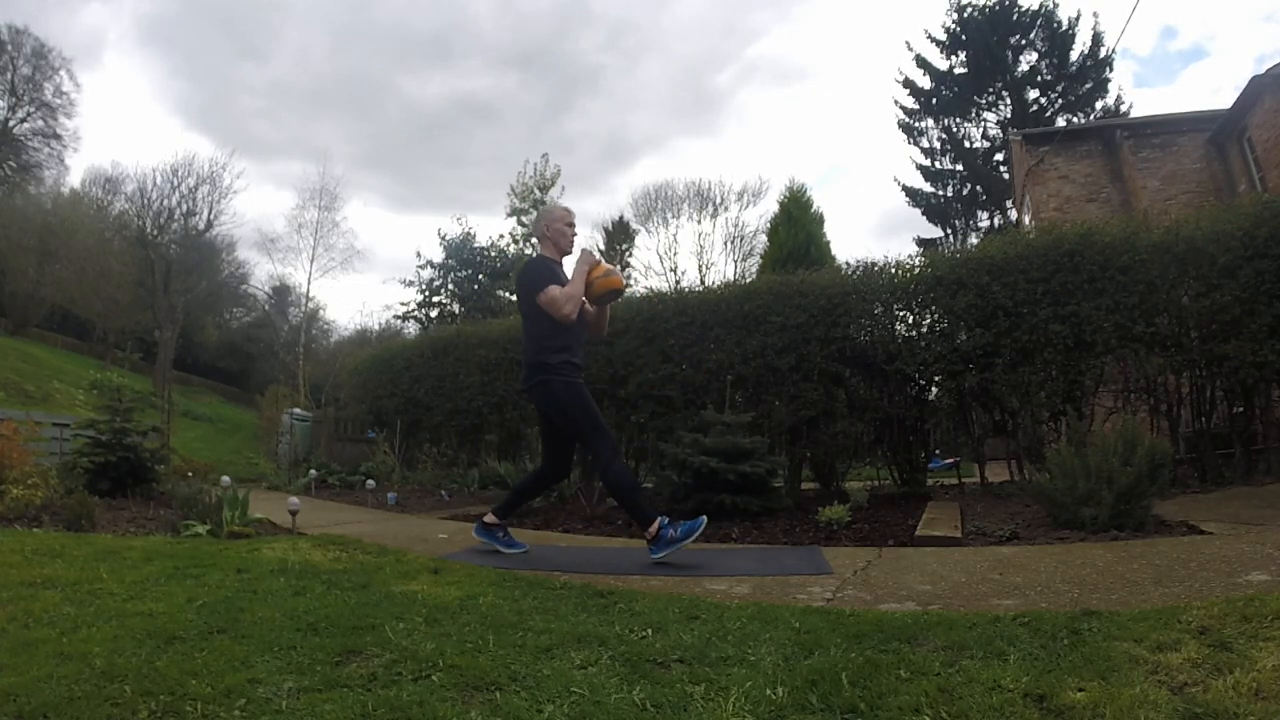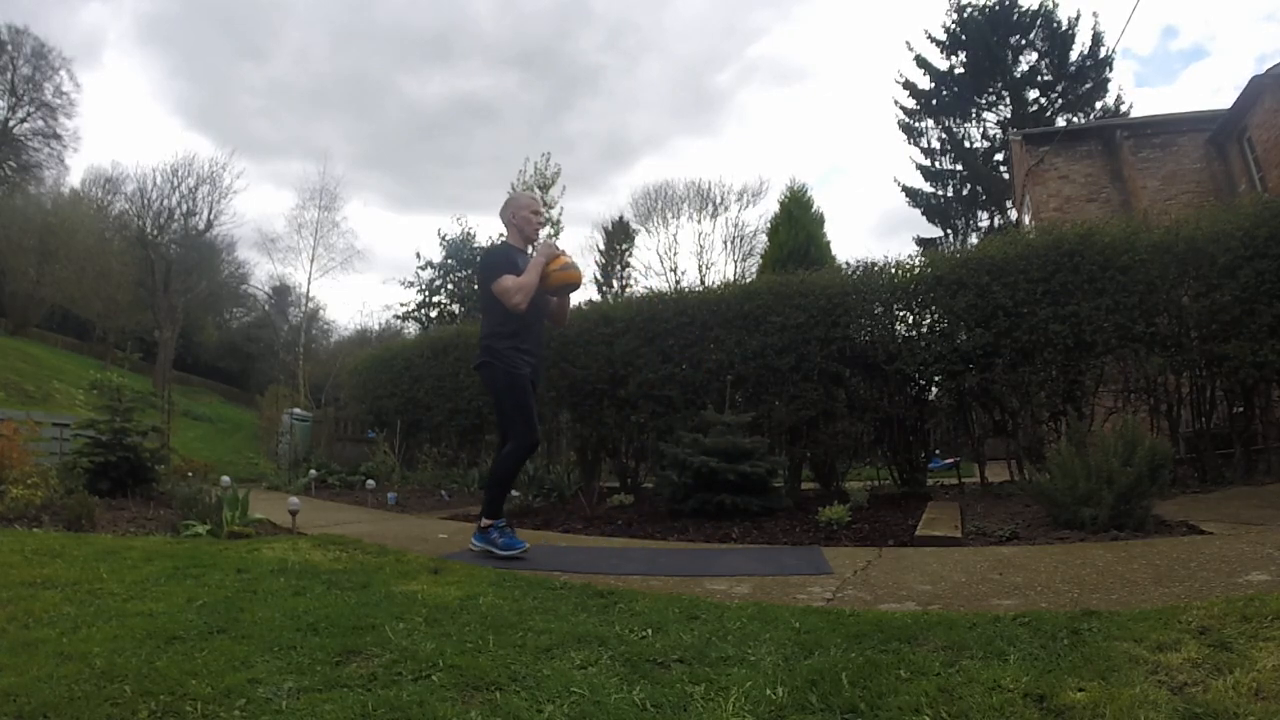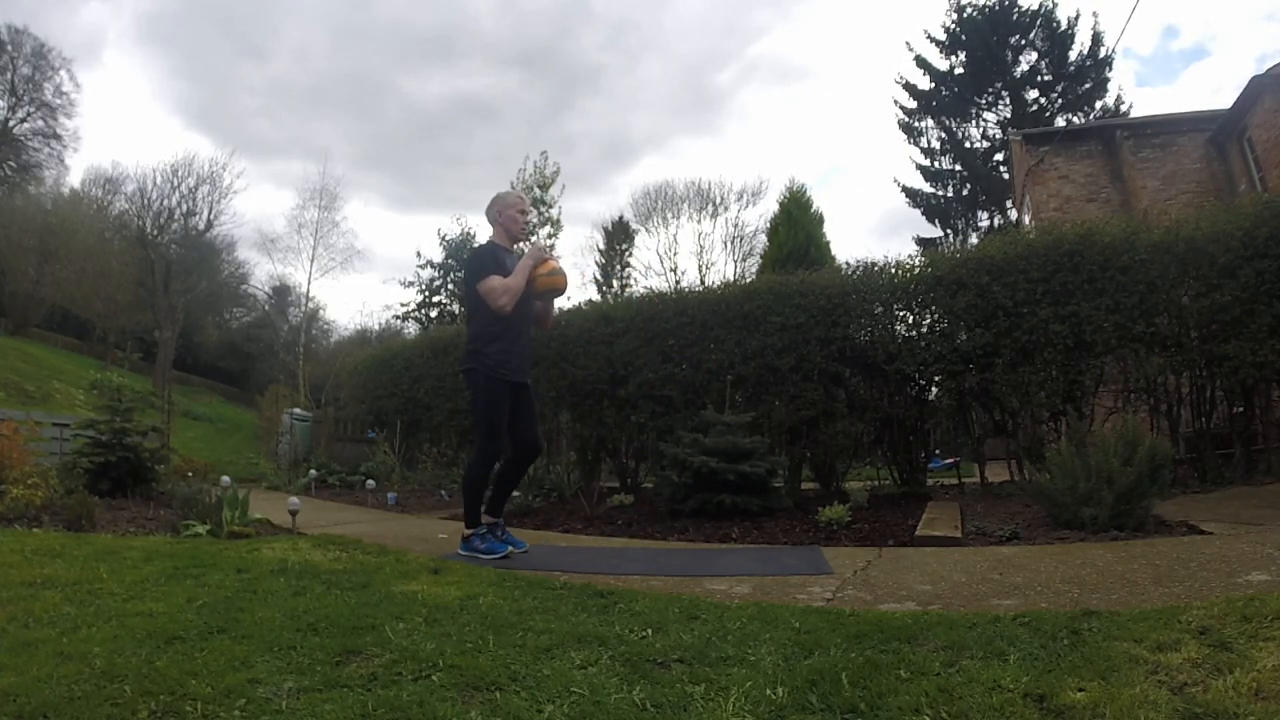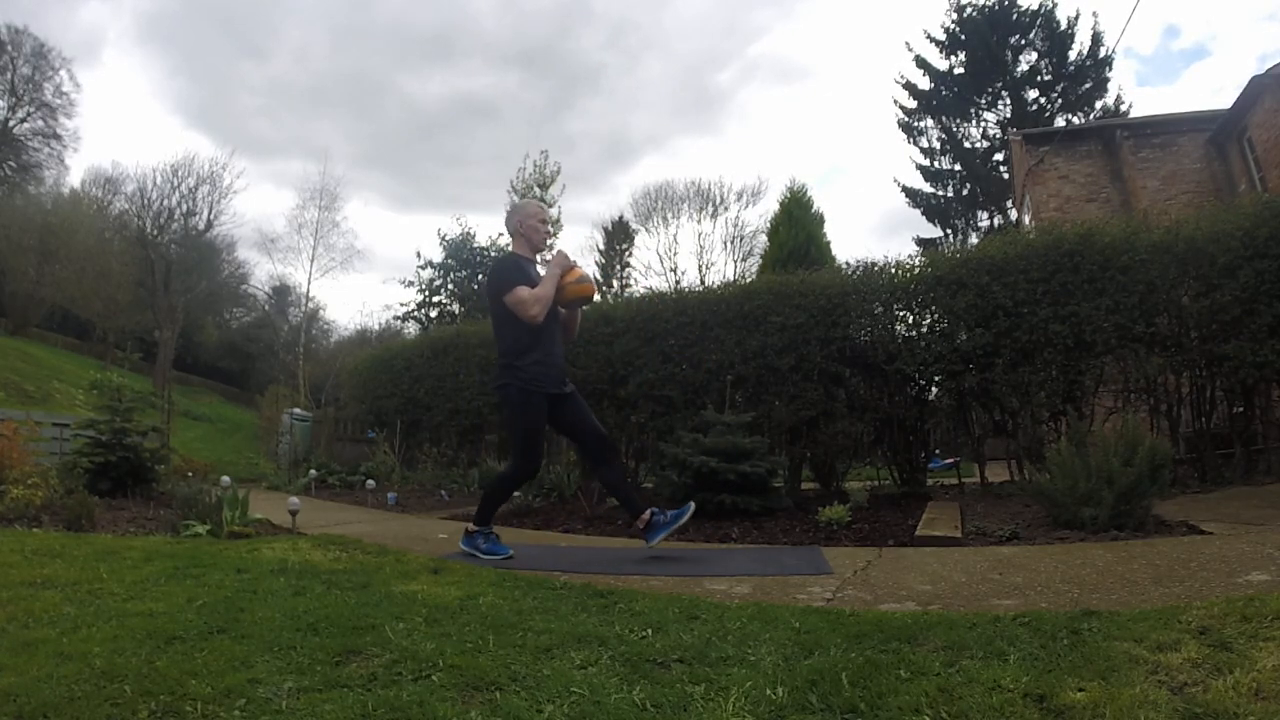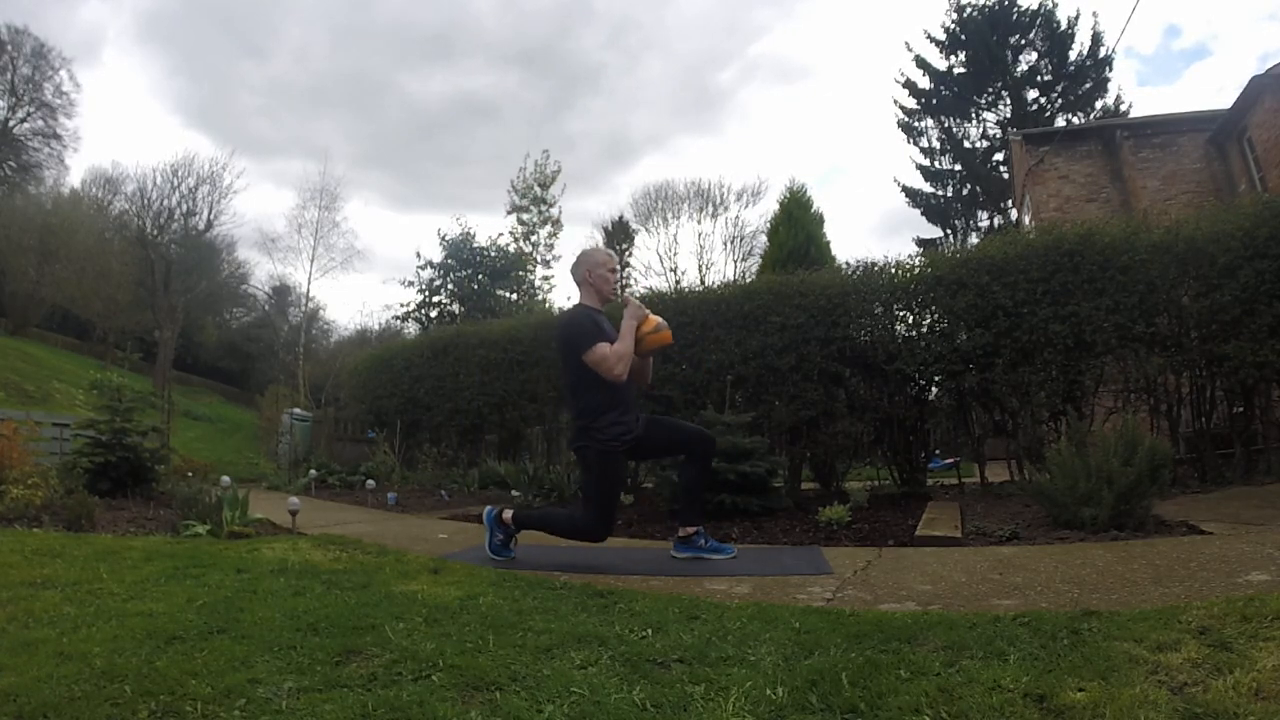
dt=0.4s
person 1, frame 1
left shoulder: (561, 276)
right shoulder: (535, 270)
left elbow: (597, 327)
right elbow: (566, 310)
right wrist: (583, 269)
left hip: (559, 378)
right hip: (551, 377)
left knee: (555, 467)
right knee: (604, 446)
left ankle: (491, 522)
right ankle: (656, 531)
person 1, frame 2
left shoulder: (532, 263)
right shoulder: (497, 257)
left elbow: (559, 317)
right elbow: (516, 299)
right wrist: (540, 259)
left hip: (524, 366)
right hip: (503, 363)
left knee: (515, 444)
right knee: (525, 440)
left ankle: (493, 524)
right ankle: (488, 525)
person 1, frame 3
left shoulder: (518, 263)
right shoulder: (483, 257)
left elbow: (542, 321)
right elbow: (502, 301)
right wrist: (528, 262)
left hip: (516, 371)
right hip: (489, 369)
left knee: (528, 447)
right knee: (490, 449)
left ankle: (490, 521)
right ankle: (472, 534)
person 1, frame 4
left shoulder: (536, 273)
right shoulder: (505, 268)
left elbow: (566, 332)
right elbow: (533, 311)
right wrist: (555, 269)
left hip: (554, 382)
right hip: (522, 383)
left knee: (600, 444)
right knee: (527, 464)
left ankle: (648, 521)
right ankle: (477, 530)
person 1, frame 5
left shoulder: (602, 320)
right shoulder: (577, 322)
left elbow: (642, 377)
right elbow: (617, 371)
right wrist: (630, 321)
left hip: (630, 426)
right hip: (602, 436)
left knee: (701, 443)
right knee: (597, 525)
left ankle: (688, 536)
right ankle: (505, 520)
